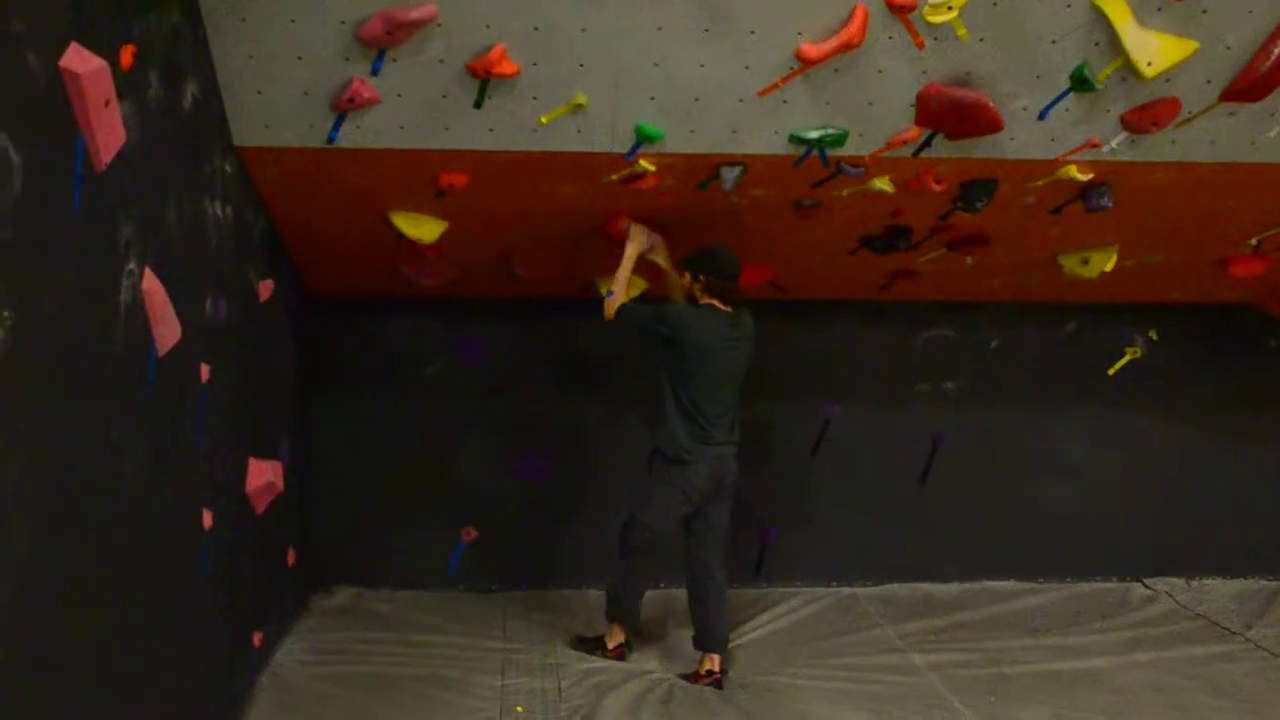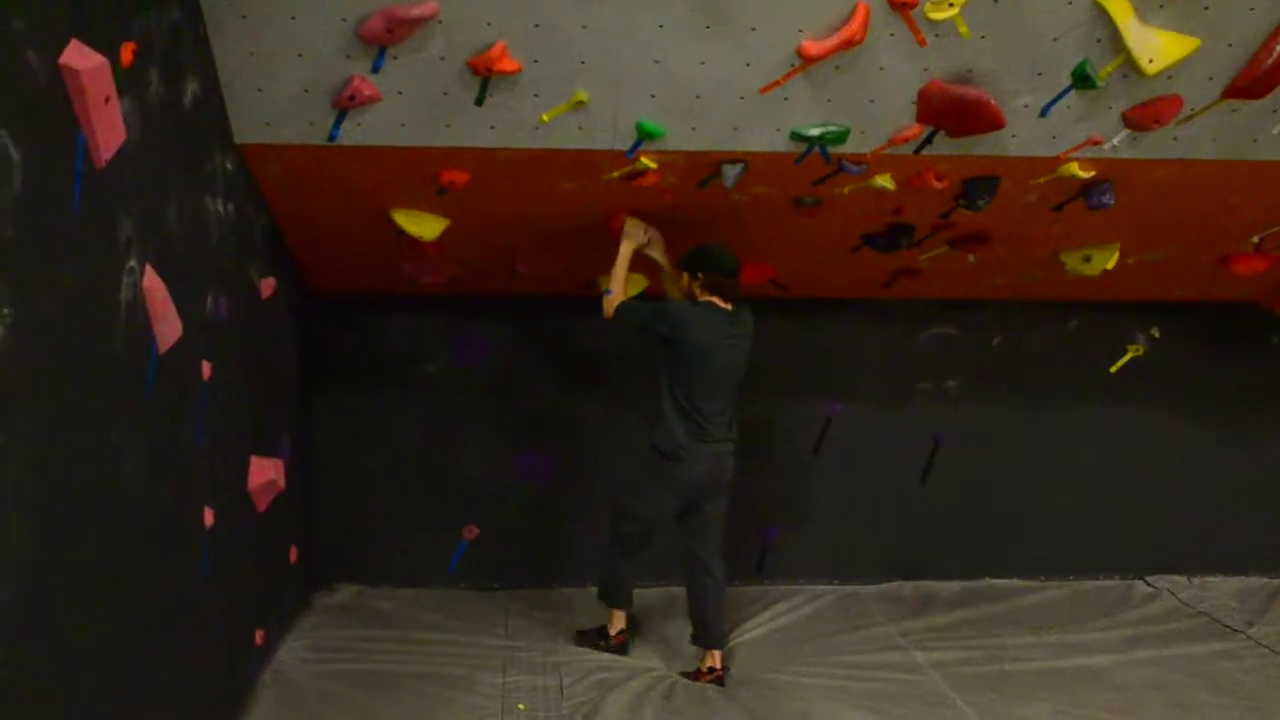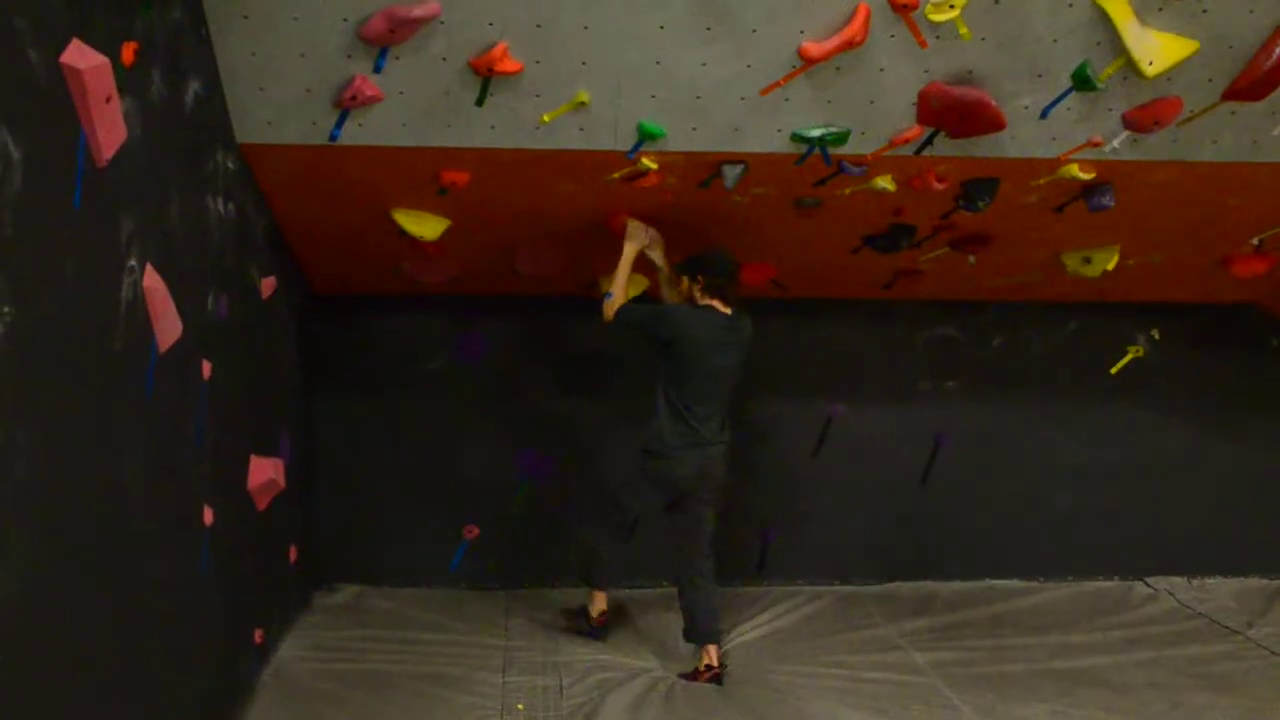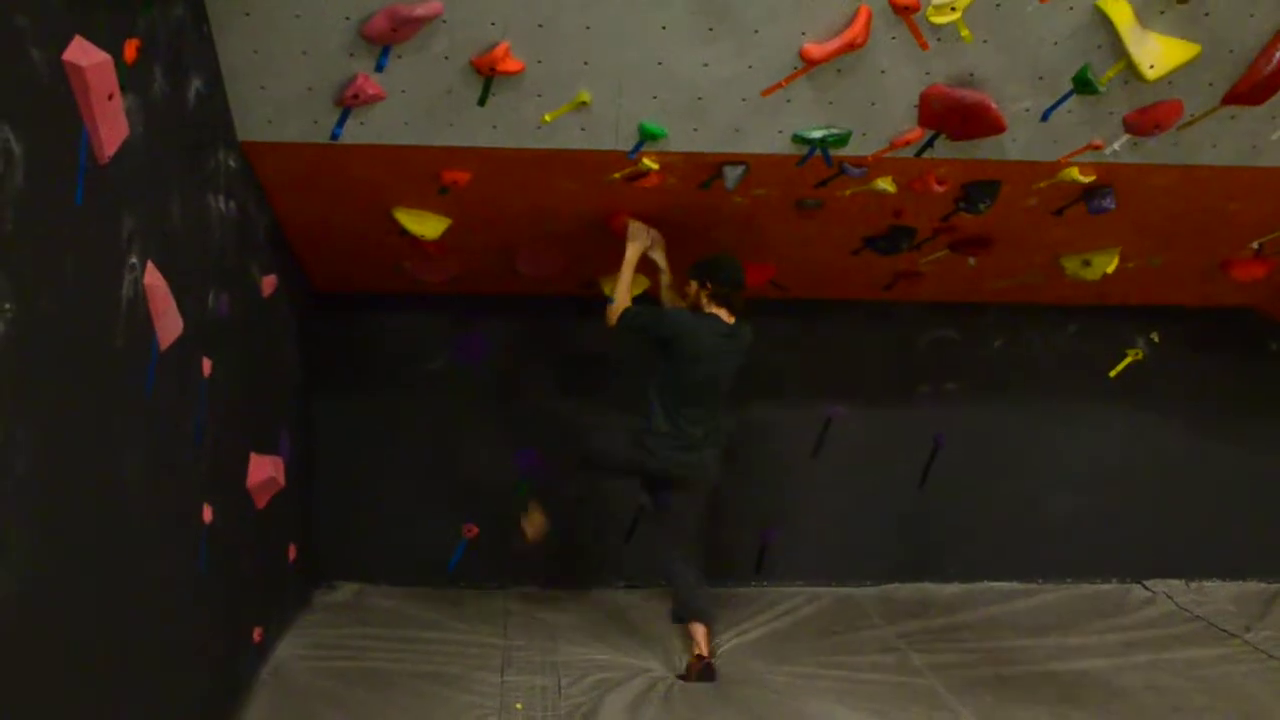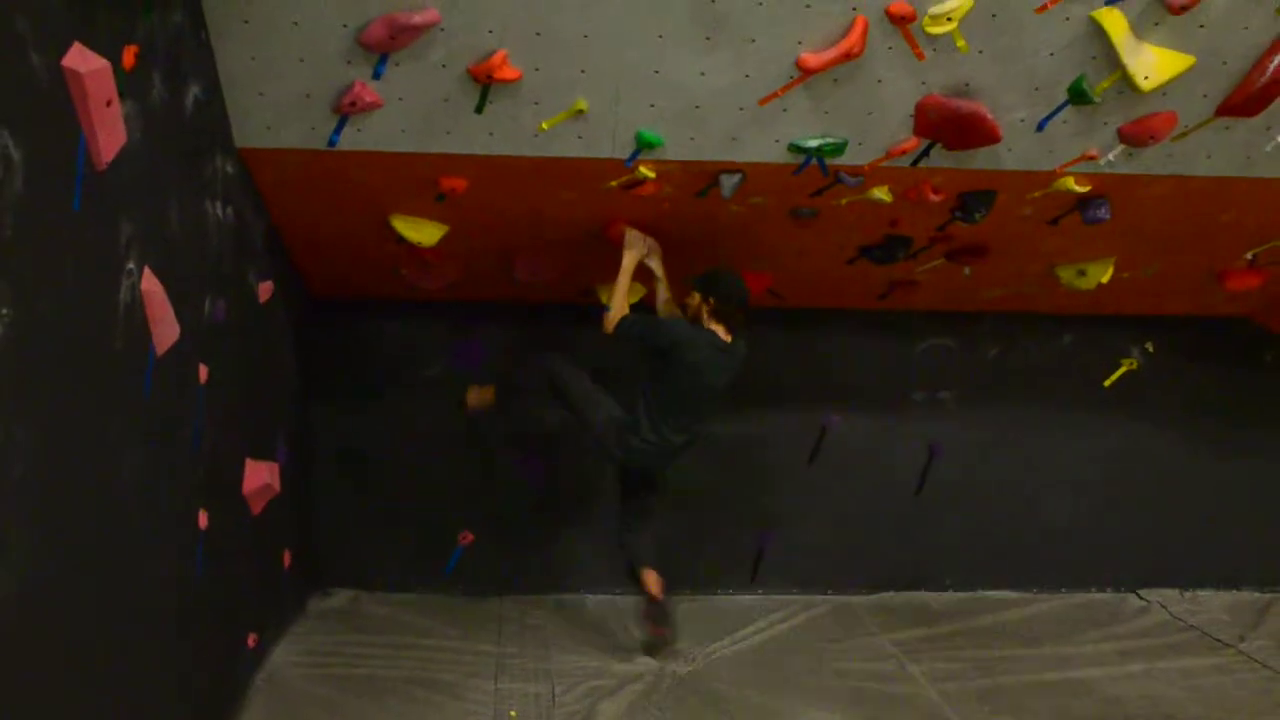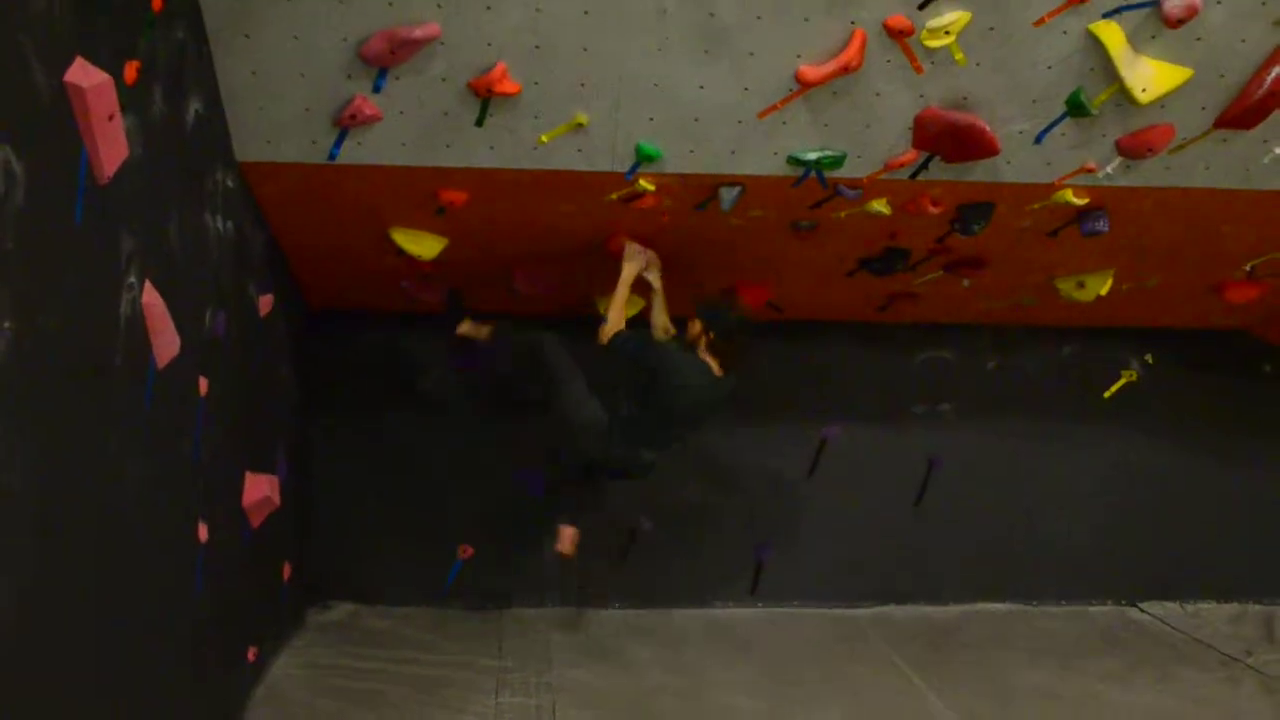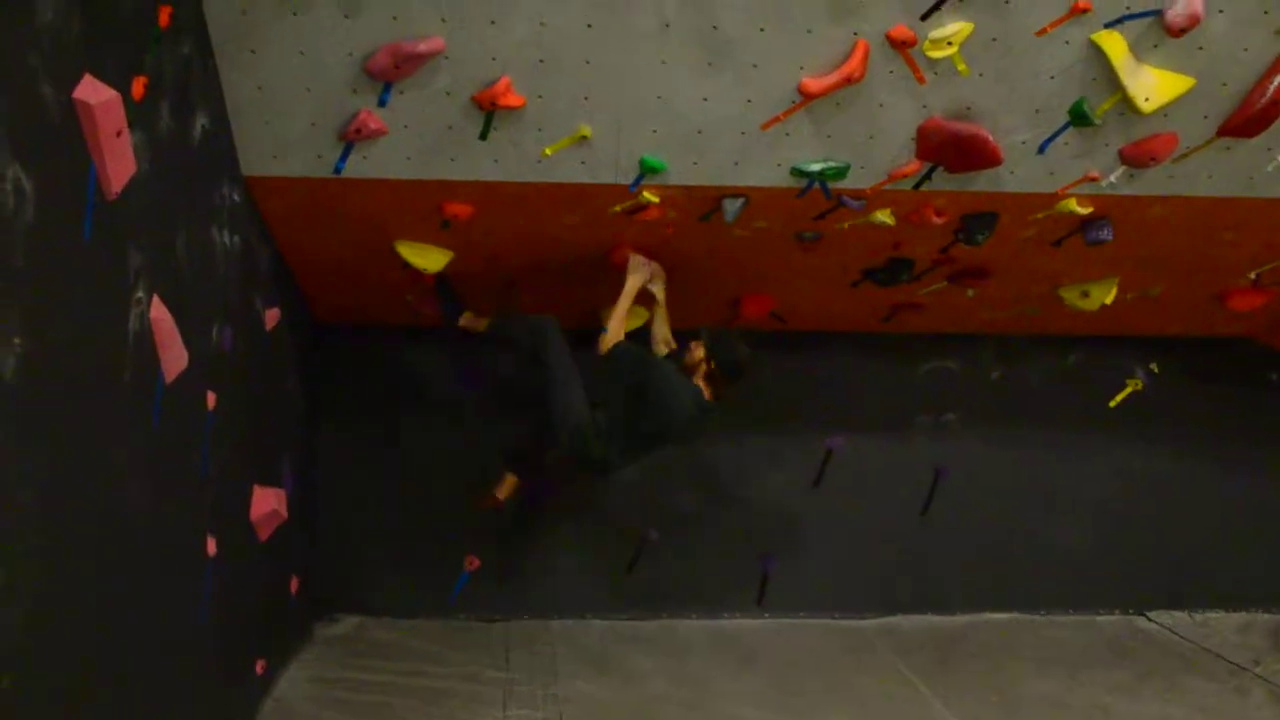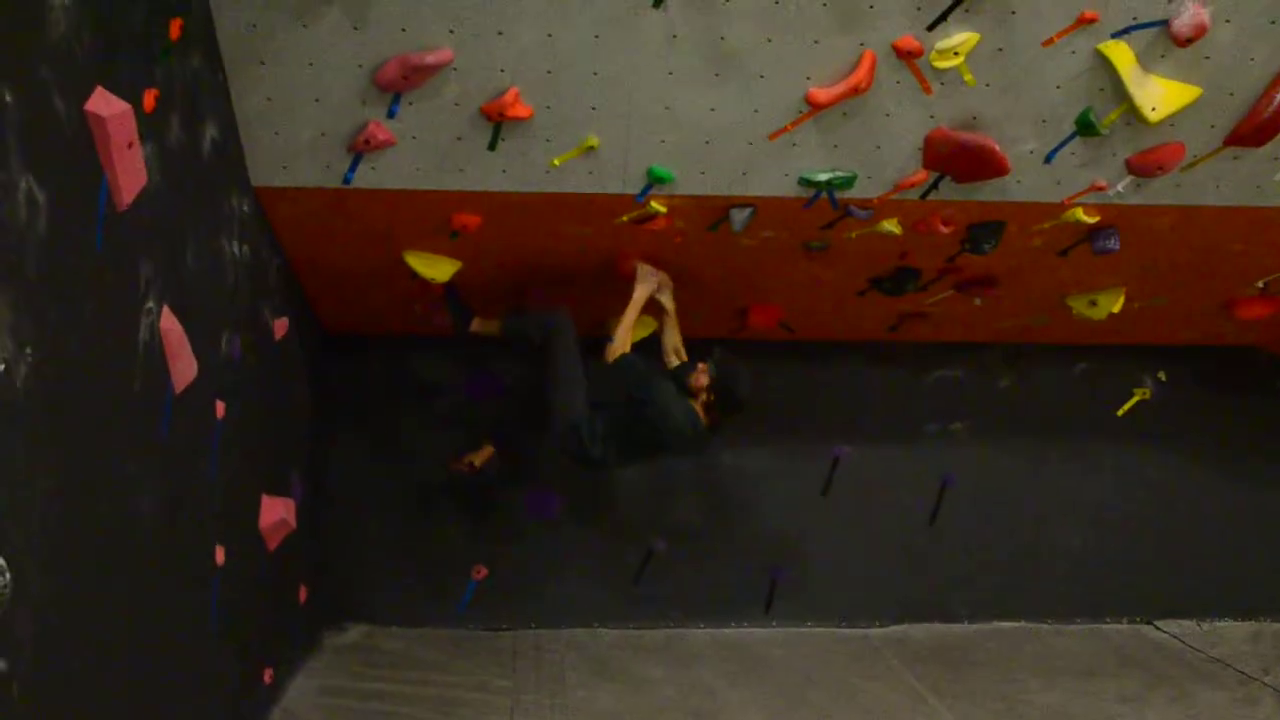
dt=0.2s
person 1, frame 1
left shoulder: (682, 322)
right shoulder: (742, 324)
left elbow: (613, 309)
left wrist: (631, 253)
right wrist: (663, 263)
left hip: (682, 465)
right hip: (723, 462)
left knee: (635, 546)
right knee: (709, 562)
left ankle: (616, 638)
right ankle: (712, 663)
person 1, frame 2
left shoulder: (682, 321)
right shoulder: (742, 322)
left elbow: (611, 307)
left wrist: (628, 248)
right wrist: (660, 258)
left hip: (678, 460)
right hip: (720, 459)
left knee: (624, 533)
right knee: (706, 558)
left ankle: (615, 628)
right ankle: (714, 661)
person 1, frame 3
left shoulder: (682, 322)
right shoulder: (740, 327)
left elbow: (612, 310)
left wrist: (631, 250)
right wrist: (659, 260)
left hip: (669, 458)
right hip: (712, 461)
left knee: (609, 521)
right knee: (696, 557)
left ankle: (596, 611)
right ankle: (710, 659)
person 1, frame 4
left shoulder: (684, 328)
right shoulder: (741, 336)
left elbow: (617, 315)
left wrist: (634, 254)
right wrist: (662, 261)
left hip: (663, 455)
right hip: (703, 463)
right knee: (682, 552)
left ankle: (541, 521)
right ankle: (702, 653)
person 1, frame 5
left shoulder: (682, 336)
right shoulder: (735, 351)
left elbow: (613, 320)
left wrist: (630, 262)
right wrist: (657, 271)
left hip: (630, 441)
right hip: (658, 457)
left knee: (557, 371)
right knee: (637, 523)
left ankle: (485, 396)
right ankle: (655, 598)
person 1, frame 6
left shoulder: (677, 365)
right shoulder: (719, 385)
left elbow: (608, 334)
right elbow: (664, 335)
left wrist: (629, 272)
right wrist: (655, 285)
left hip: (605, 440)
right hip: (632, 461)
left knee: (546, 346)
right knee: (578, 478)
left ankle: (469, 327)
right ankle: (565, 548)
person 1, frame 7
left shoulder: (667, 381)
right shoulder: (702, 405)
left elbow: (606, 344)
right elbow: (663, 348)
left wrist: (632, 284)
right wrist: (658, 298)
left hip: (584, 436)
right hip: (603, 456)
left knee: (544, 330)
left ankle: (463, 318)
right ankle: (504, 490)
person 1, frame 8
left shoulder: (666, 405)
right shoulder: (698, 424)
left elbow: (614, 353)
right elbow: (674, 357)
left wrist: (640, 293)
right wrist: (668, 306)
left hip: (580, 433)
right hip: (594, 446)
left knee: (557, 324)
left ankle: (473, 324)
right ankle: (483, 454)
